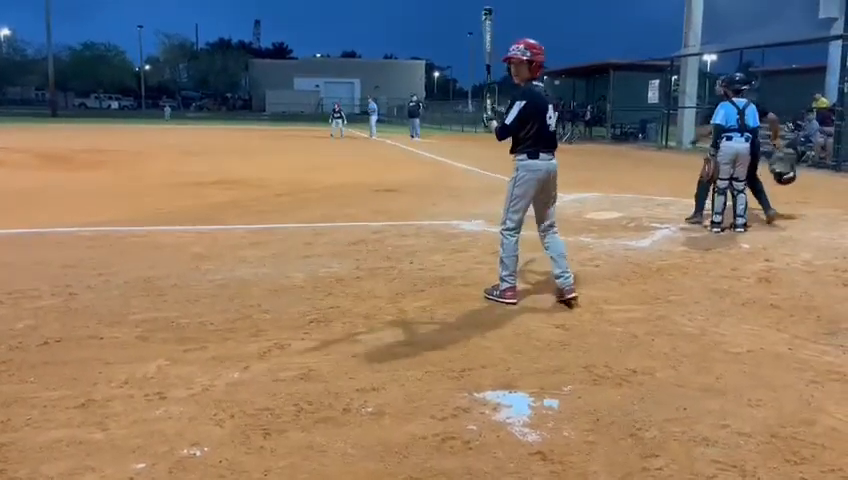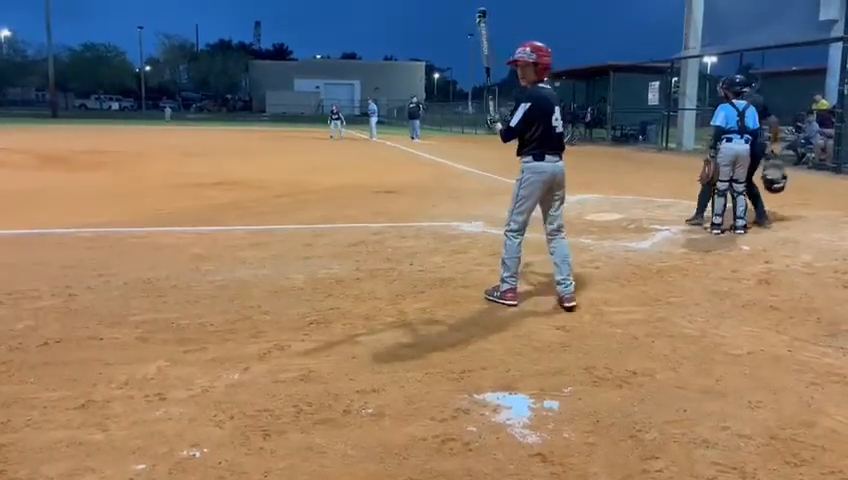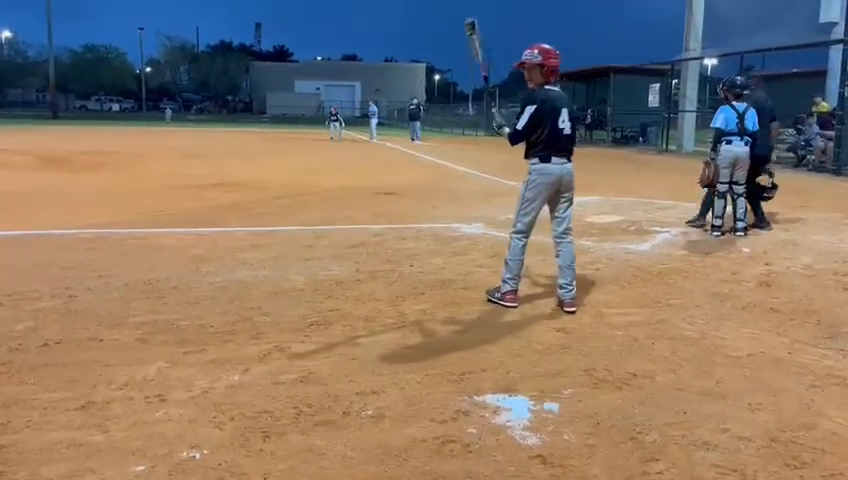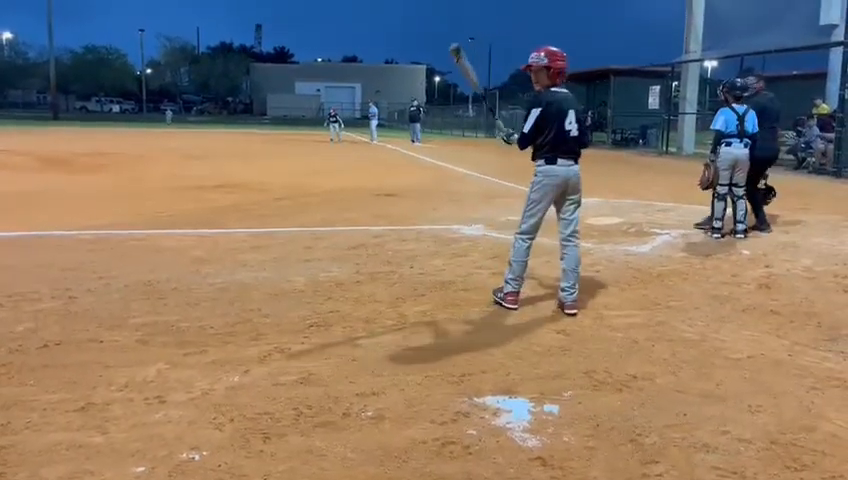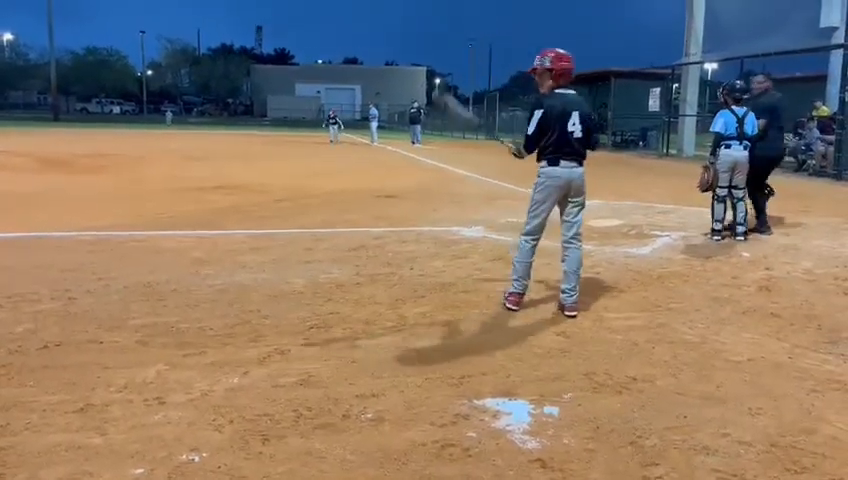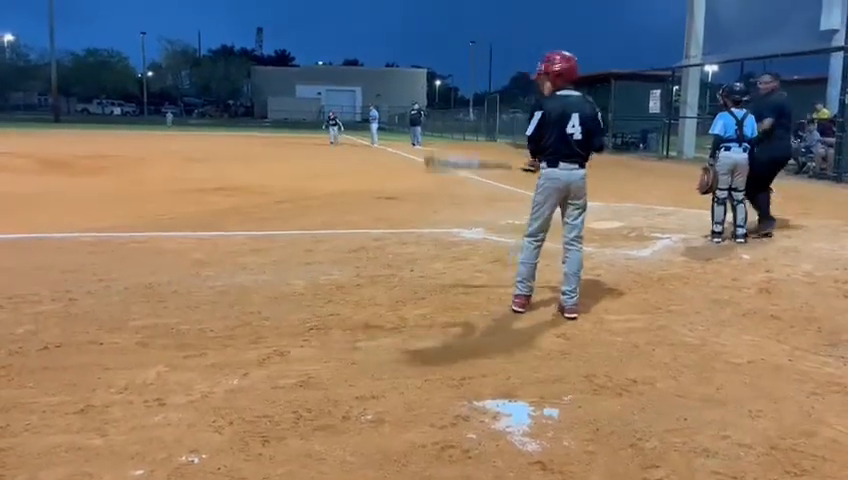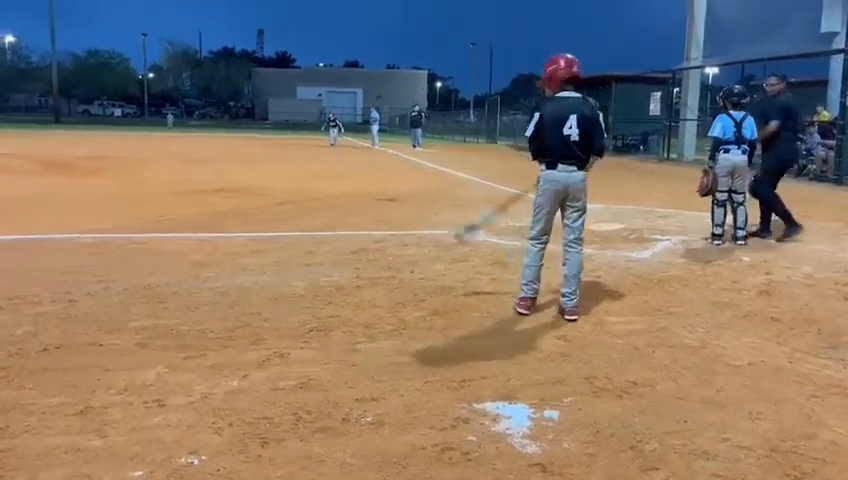
dt=0.1s
person 1, frame 1
left shoulder: (525, 94)
right shoulder: (542, 93)
left elbow: (505, 131)
left wrist: (493, 125)
right wrist: (502, 119)
left hip: (529, 165)
right hip: (549, 163)
left knee: (510, 226)
right knee: (548, 227)
left ankle: (507, 287)
right ankle: (565, 284)
person 1, frame 2
left shoulder: (529, 95)
right shoulder: (554, 96)
left elbow: (510, 133)
left wrist: (496, 125)
right wrist: (506, 125)
left hip: (535, 167)
right hip: (557, 165)
left knee: (514, 228)
right knee: (555, 231)
left ankle: (508, 288)
right ankle: (567, 291)
person 1, frame 3
left shoulder: (535, 98)
right shoulder: (563, 99)
left elbow: (517, 136)
right elbow: (571, 137)
left wrist: (503, 129)
left hip: (542, 169)
right hip: (566, 169)
left knee: (521, 230)
right knee: (564, 234)
left ankle: (509, 290)
right ankle: (568, 295)
person 1, frame 4
left shoulder: (541, 100)
right shoulder: (573, 101)
left elbow: (525, 140)
right elbow: (583, 140)
left wrist: (511, 138)
left hip: (547, 171)
right hip: (573, 170)
left knee: (525, 232)
right knee: (570, 236)
left ankle: (511, 291)
right ankle: (569, 298)
person 1, frame 5
left shoulder: (545, 102)
right shoulder: (582, 103)
left elbow: (530, 143)
right elbow: (593, 142)
left wrist: (521, 150)
left hip: (551, 172)
right hip: (577, 173)
left knee: (530, 233)
right knee: (572, 238)
left ankle: (516, 292)
right ankle: (569, 300)
person 1, frame 6
left shoulder: (545, 104)
right shoulder: (588, 105)
left elbow: (533, 145)
right elbow: (598, 145)
left wrist: (537, 161)
left hip: (551, 174)
right hip: (578, 175)
left knee: (534, 235)
right knee: (573, 240)
left ankle: (522, 295)
right ankle: (569, 301)
person 1, frame 7
left shoulder: (545, 106)
right shoulder: (589, 107)
left elbow: (534, 147)
right elbow: (599, 149)
left hip: (551, 176)
right hip: (578, 177)
left knee: (537, 238)
right knee: (574, 242)
left ankle: (527, 297)
right ankle: (570, 303)
person 2, frame 1
left shoulder: (724, 106)
right shoulder: (751, 107)
left elbow: (718, 129)
right elbow: (755, 131)
left wrist: (713, 148)
right wrist: (751, 150)
left hip: (727, 145)
right hip: (745, 146)
left knee: (721, 183)
right knee: (740, 185)
left ankle: (717, 222)
right ankle: (740, 222)
person 2, frame 2
left shoulder: (724, 108)
right shoulder: (751, 109)
left elbow: (718, 130)
right elbow: (755, 133)
left wrist: (712, 150)
right wrist: (751, 151)
left hip: (726, 146)
right hip: (744, 147)
left knee: (721, 185)
right knee: (740, 186)
left ankle: (717, 223)
right ankle: (740, 224)
person 2, frame 3
left shoulder: (724, 110)
right shoulder: (751, 111)
left elbow: (718, 133)
right elbow: (754, 135)
left wrist: (712, 152)
right wrist: (750, 153)
left hip: (726, 149)
right hip: (744, 149)
left knee: (721, 187)
right knee: (740, 188)
left ankle: (717, 225)
right ankle: (740, 226)
person 2, frame 4
left shoulder: (724, 112)
right shoulder: (751, 113)
left elbow: (718, 135)
right elbow: (754, 137)
left wrist: (712, 154)
right wrist: (750, 155)
left hip: (726, 150)
right hip: (744, 152)
left knee: (720, 189)
right knee: (740, 190)
left ankle: (717, 227)
right ankle: (740, 228)
person 2, frame 5
left shoulder: (723, 114)
right shoulder: (750, 115)
left elbow: (717, 137)
right elbow: (753, 139)
left wrist: (712, 156)
right wrist: (750, 157)
left hip: (725, 153)
right hip: (743, 154)
left knee: (720, 192)
right knee: (739, 192)
left ankle: (717, 229)
right ankle: (740, 230)
person 2, frame 6
left shoulder: (723, 116)
right shoulder: (750, 117)
left elbow: (717, 139)
right elbow: (753, 141)
left wrist: (711, 158)
right wrist: (749, 159)
left hip: (725, 155)
right hip: (743, 156)
left knee: (720, 194)
right knee: (739, 195)
left ankle: (717, 232)
right ankle: (740, 233)
person 2, frame 7
left shoulder: (722, 118)
right shoulder: (749, 120)
left elbow: (716, 142)
right elbow: (753, 144)
left wrist: (711, 160)
right wrist: (749, 161)
left hip: (724, 157)
right hip: (742, 158)
left knee: (720, 196)
right knee: (740, 197)
left ankle: (717, 234)
right ankle: (740, 235)
person 3, frame 1
right shoulder: (752, 101)
left elbow: (714, 128)
right elbow: (773, 119)
left wrist: (698, 138)
right wrist: (776, 138)
right hip: (751, 148)
left knee: (706, 179)
right knee: (752, 179)
left ankle: (698, 214)
right ankle: (768, 209)
person 3, frame 2
right shoulder: (758, 99)
right elbow: (773, 121)
right hip: (757, 147)
right knee: (748, 180)
left ankle: (699, 215)
right ankle: (761, 216)
person 3, frame 3
left shoulder: (747, 100)
right shoulder: (766, 101)
right elbow: (775, 126)
right wrist: (770, 146)
left hip: (748, 148)
right hip: (764, 150)
right knee: (749, 183)
left ankle: (702, 217)
right ankle: (761, 220)
person 3, frame 4
left shoulder: (755, 101)
right shoulder: (773, 101)
right elbow: (776, 129)
left hip: (758, 150)
right hip: (771, 151)
right knee: (751, 184)
left ankle: (713, 219)
right ankle: (762, 222)
person 3, frame 5
left shoulder: (764, 101)
right shoulder: (775, 99)
left elbow: (759, 125)
left hip: (762, 149)
right hip: (774, 151)
left knee: (746, 184)
right knee: (756, 185)
right ankle: (762, 224)
person 3, frame 6
left shoulder: (772, 100)
right shoulder: (781, 99)
left elbow: (766, 125)
left hip: (770, 149)
right hip: (781, 149)
left knee: (749, 185)
right knee: (761, 186)
left ankle: (767, 220)
right ankle: (765, 223)
person 3, frame 7
left shoulder: (779, 102)
right shoulder: (784, 101)
left elbow: (772, 128)
left hip: (779, 152)
right hip: (787, 152)
left knee: (762, 189)
right knee: (765, 188)
left ankle: (792, 224)
right ankle: (764, 228)
